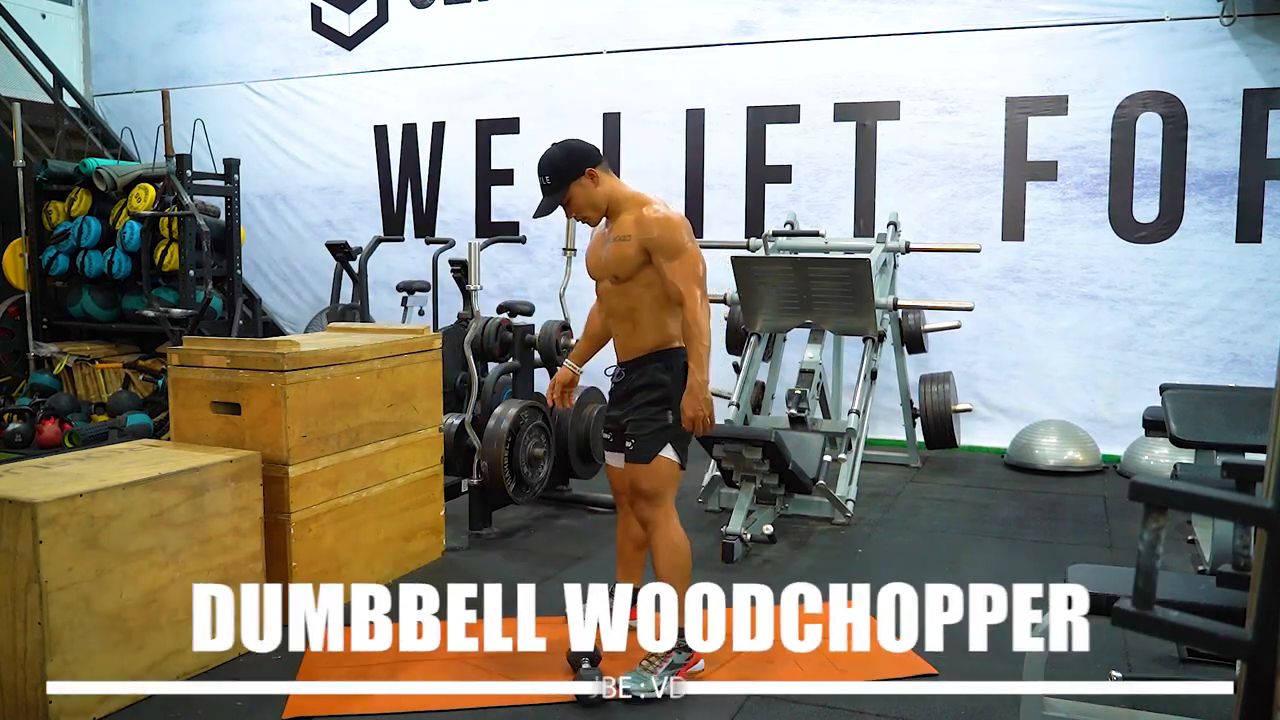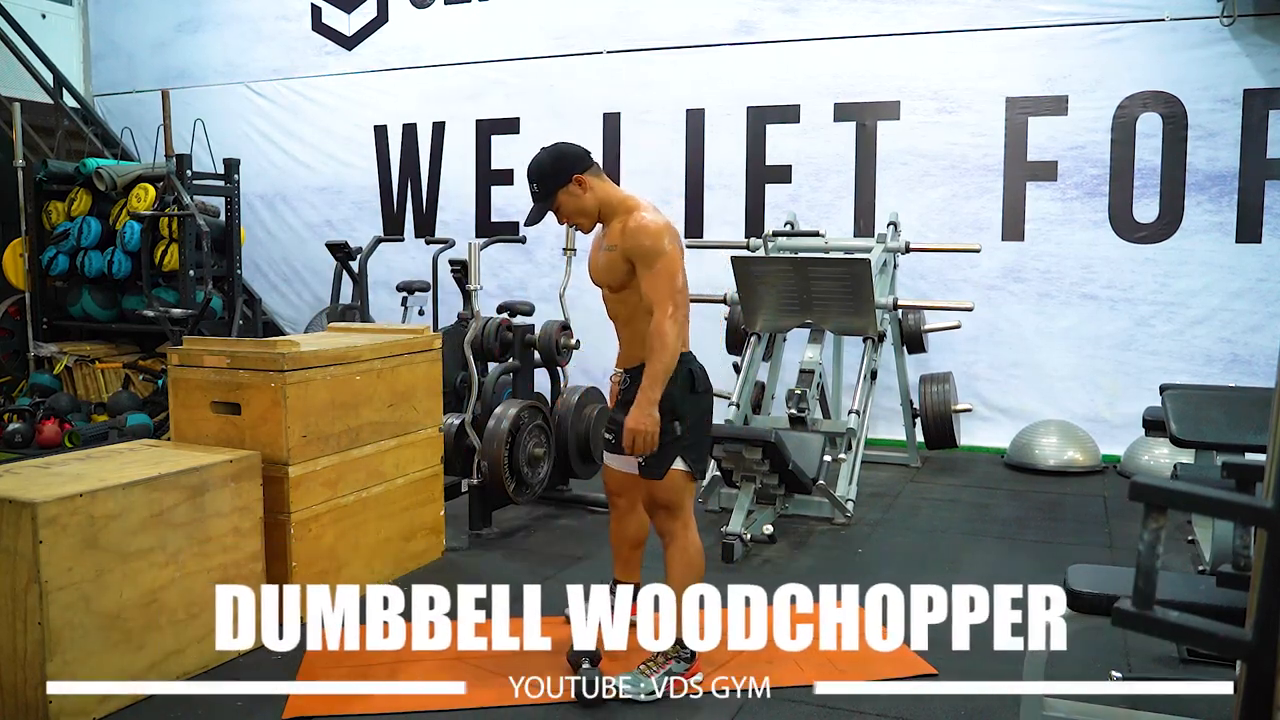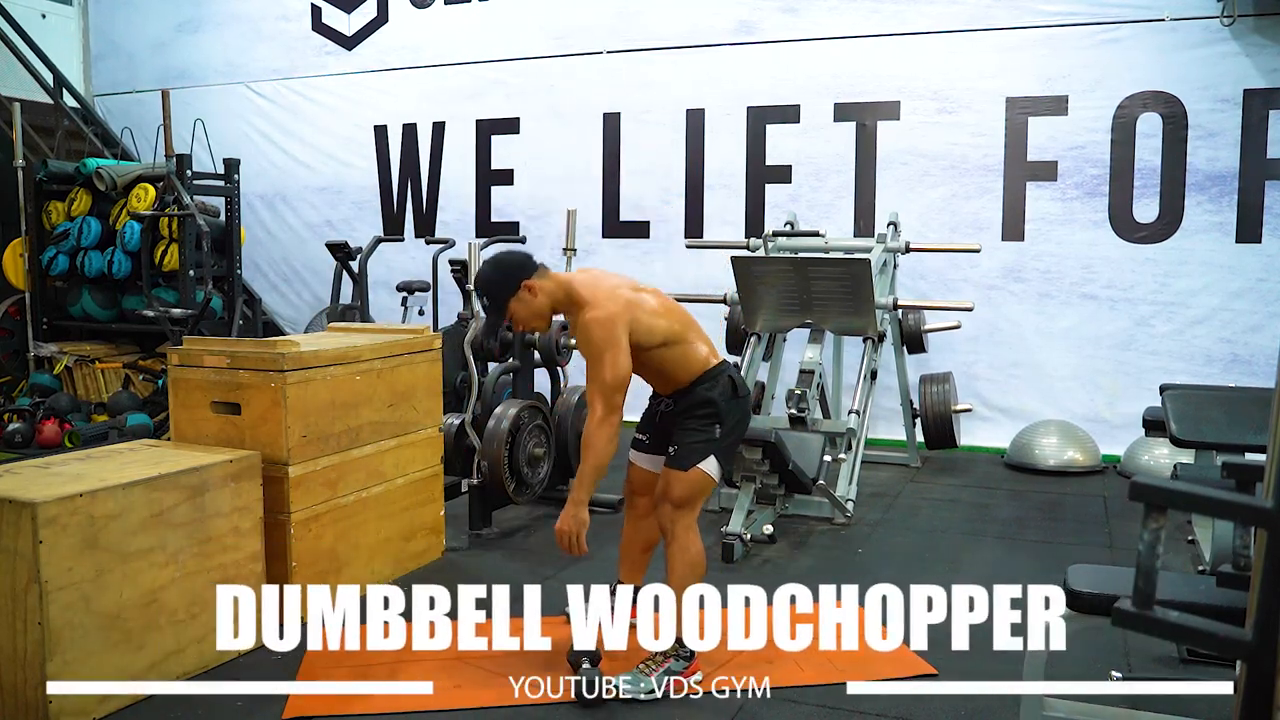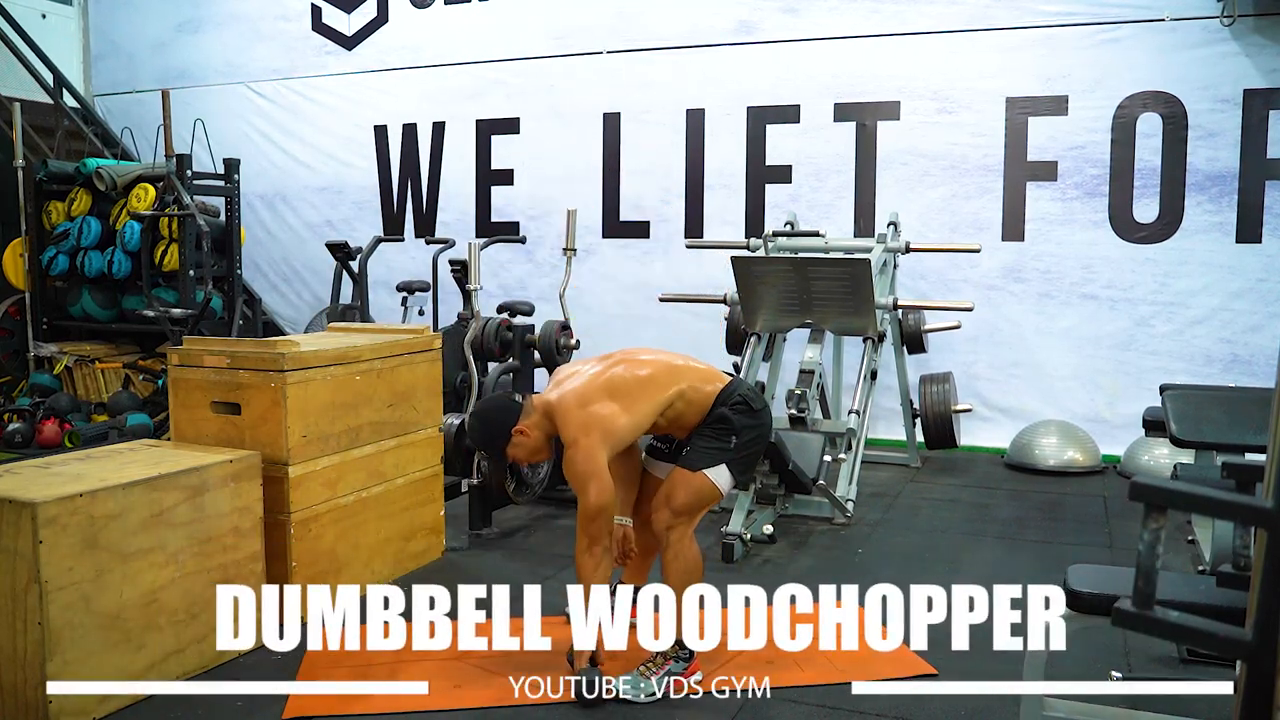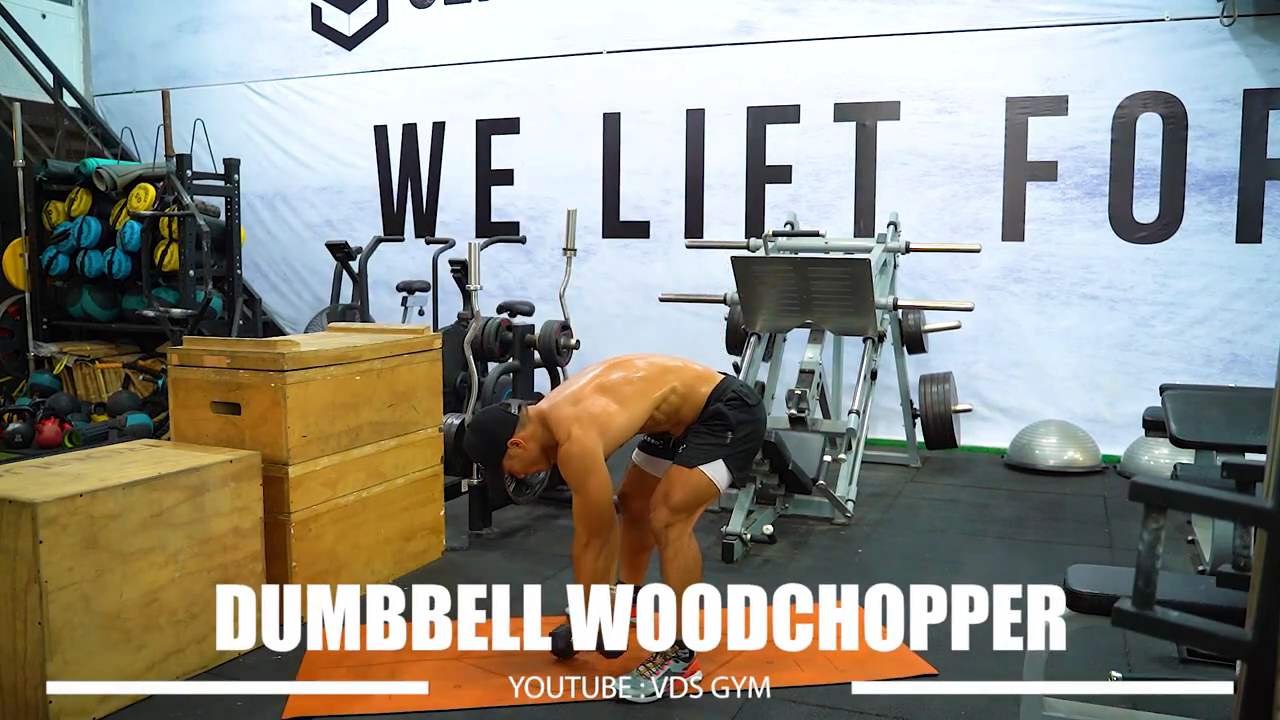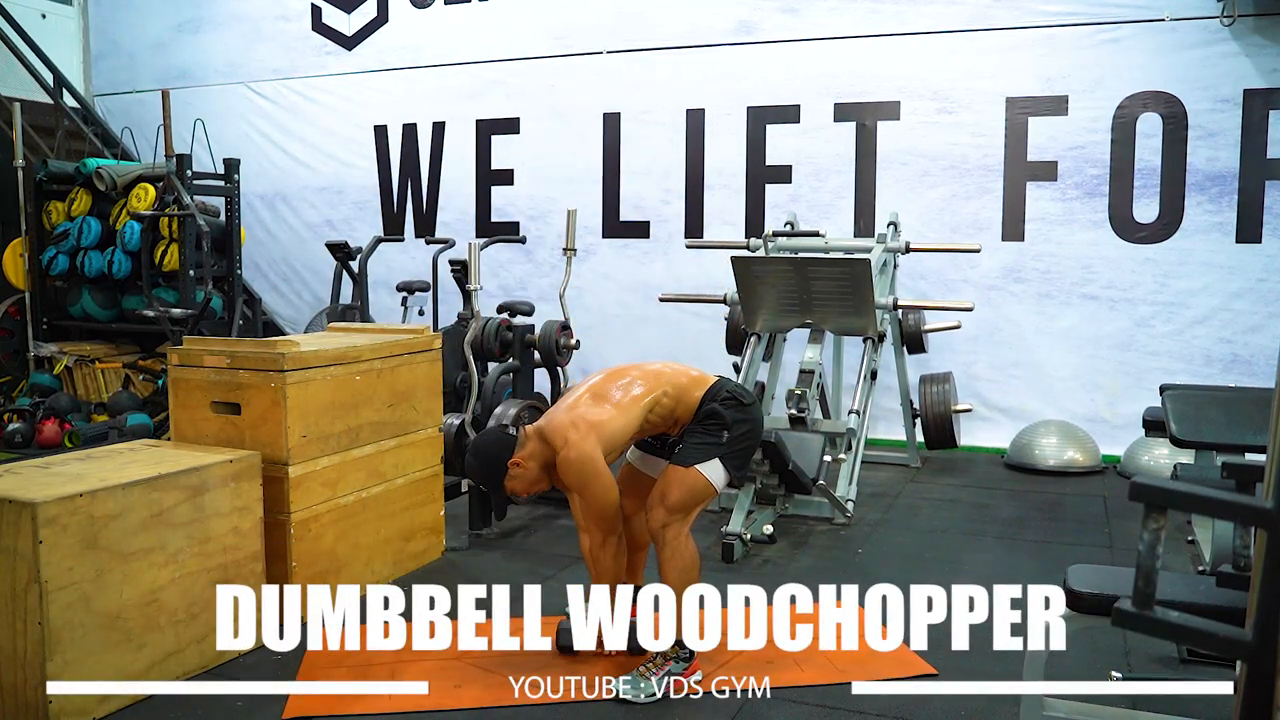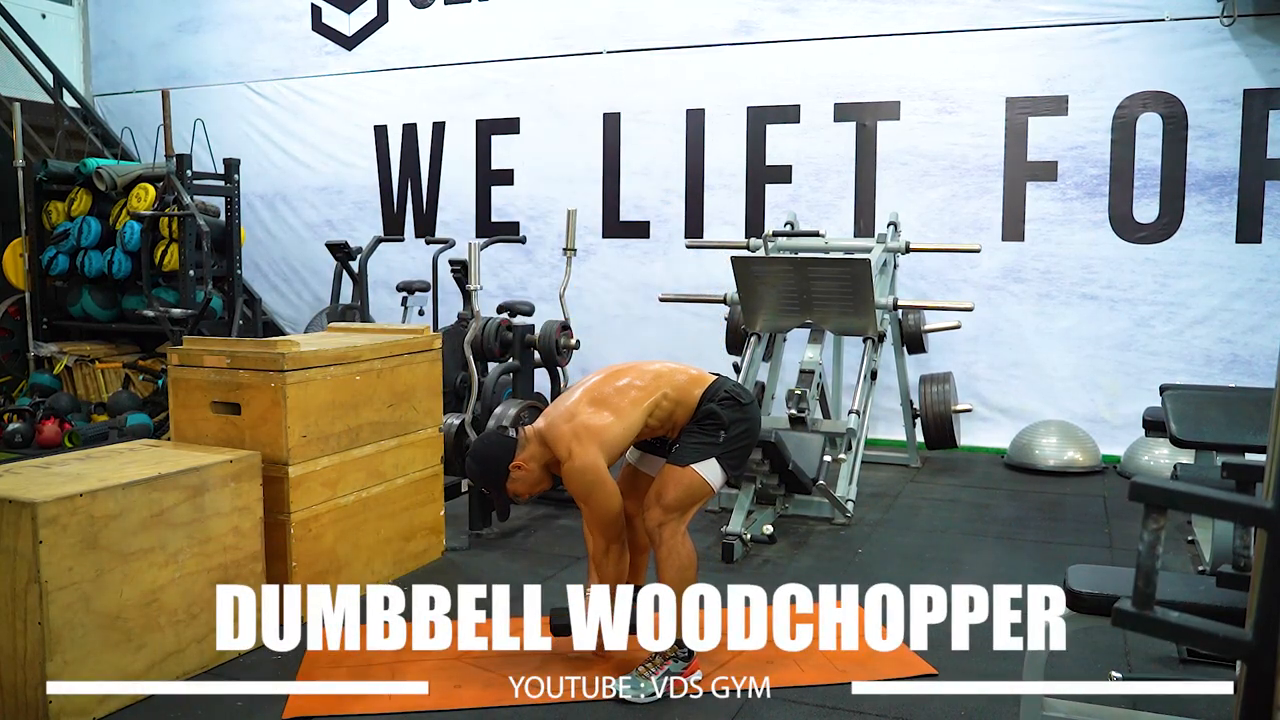
dt=0.4s
person 1, frame 1
left shoulder: (658, 221)
right shoulder: (601, 233)
left elbow: (694, 303)
left wrist: (697, 385)
right wrist: (573, 363)
left hip: (663, 378)
right hip: (625, 376)
left knee: (652, 506)
right knee: (627, 498)
left ankle: (681, 644)
right ankle: (626, 602)
person 1, frame 2
left shoulder: (645, 228)
right shoulder: (606, 232)
left elbow: (667, 318)
left wrist: (648, 403)
left hip: (669, 387)
right hip: (637, 380)
left knee: (670, 514)
right knee: (622, 496)
left ankle: (681, 654)
person 1, frame 3
left shoulder: (599, 314)
right shoulder: (578, 293)
left elbow: (604, 416)
left wrist: (576, 502)
left hip: (712, 396)
right hip: (672, 393)
left knee: (675, 509)
right knee: (638, 496)
left ankle: (680, 655)
right ankle: (625, 603)
person 1, frame 4
left shoulder: (582, 441)
right shoulder: (562, 384)
left elbow: (593, 545)
right wrist: (622, 518)
left hip: (737, 415)
right hip: (698, 412)
left knee: (670, 518)
right knee: (643, 506)
left ankle: (680, 656)
person 1, frame 5
left shoulder: (574, 442)
right shoulder: (553, 410)
left elbow: (592, 538)
right elbow: (599, 512)
right wrist: (605, 589)
left hip: (731, 412)
right hip: (689, 411)
left knee: (668, 518)
right knee: (633, 501)
left ankle: (680, 655)
person 1, frame 6
left shoulder: (573, 453)
right shoulder: (550, 435)
left elbow: (607, 537)
right elbow: (589, 532)
left hip: (727, 413)
right hip: (685, 414)
left knee: (665, 517)
right knee: (628, 502)
left ankle: (680, 655)
person 1, frame 7
left shoulder: (576, 459)
right shoulder: (548, 430)
left elbow: (611, 542)
right elbow: (597, 519)
right wrist: (596, 588)
left hip: (725, 412)
right hip: (685, 412)
left knee: (661, 517)
right knee: (628, 504)
left ankle: (679, 655)
